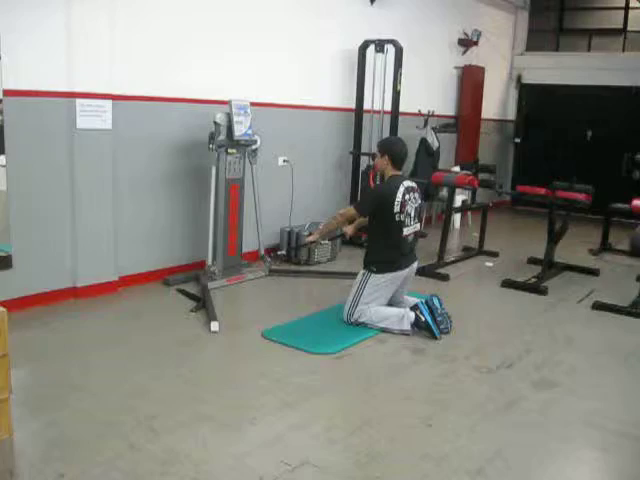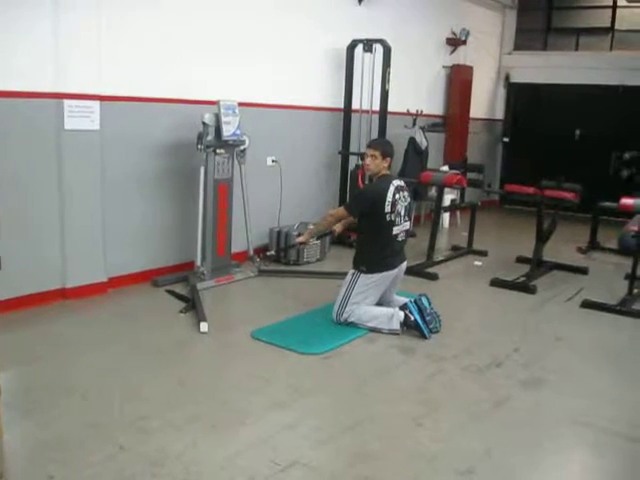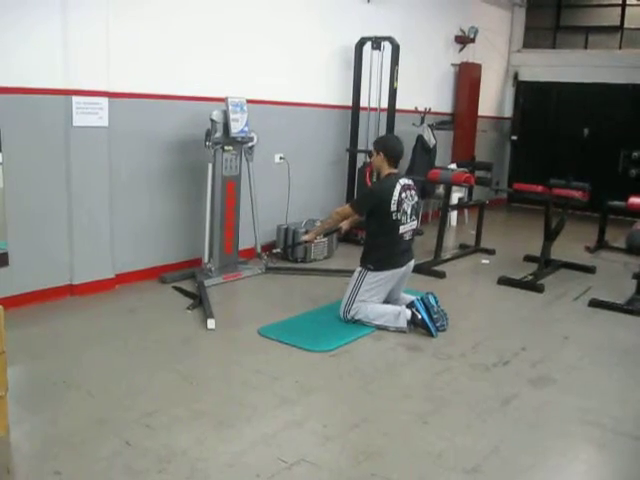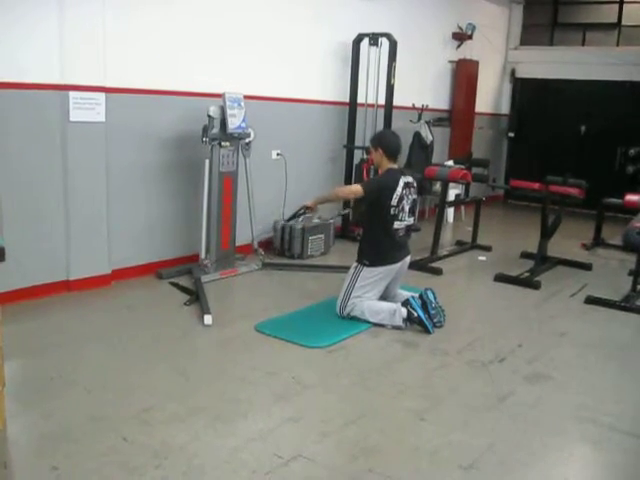
dt=1s
person 1, frame 1
left shoulder: (382, 191)
right shoulder: (413, 188)
left elbow: (344, 215)
left wrist: (318, 235)
right wrist: (355, 226)
left hip: (384, 268)
right hip: (408, 263)
left knee: (354, 314)
right knee: (393, 301)
left ankle: (413, 319)
right ankle: (424, 308)
person 1, frame 2
left shoulder: (372, 191)
right shoulder: (400, 186)
left elbow: (334, 215)
left wrist: (308, 235)
right wrist: (344, 224)
left hip: (374, 268)
right hip: (397, 262)
left knee: (343, 314)
right knee: (383, 300)
left ankle: (402, 319)
right ankle: (415, 307)
person 1, frame 3
left shoulder: (379, 190)
right shoulder: (409, 184)
left elbow: (341, 213)
left wrist: (313, 234)
right wrist: (351, 222)
left hip: (381, 266)
right hip: (405, 260)
left knee: (350, 311)
right knee: (390, 299)
left ankle: (409, 317)
right ankle: (422, 305)
person 1, frame 4
left shoulder: (381, 182)
right shoulder: (410, 179)
left elbow: (347, 192)
left wrist: (317, 201)
left hip: (376, 261)
right hip: (402, 256)
left knee: (347, 306)
right knee: (386, 295)
left ankle: (404, 314)
right ankle: (420, 301)
